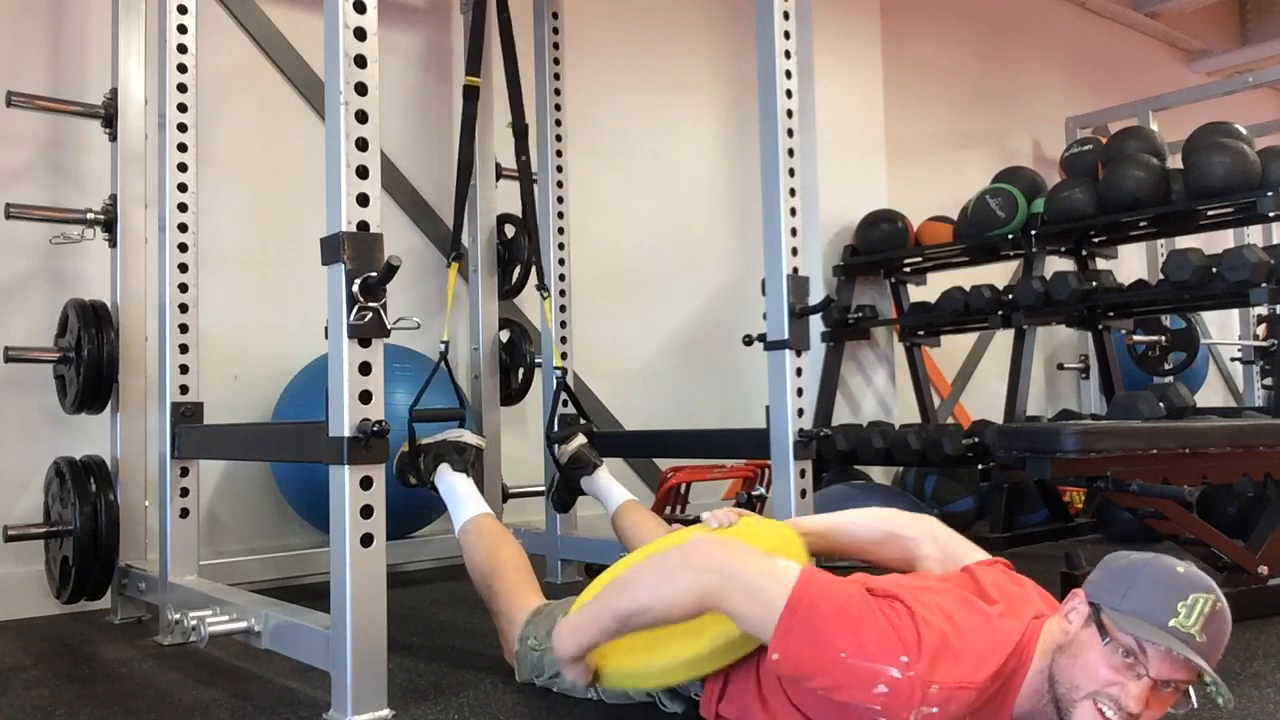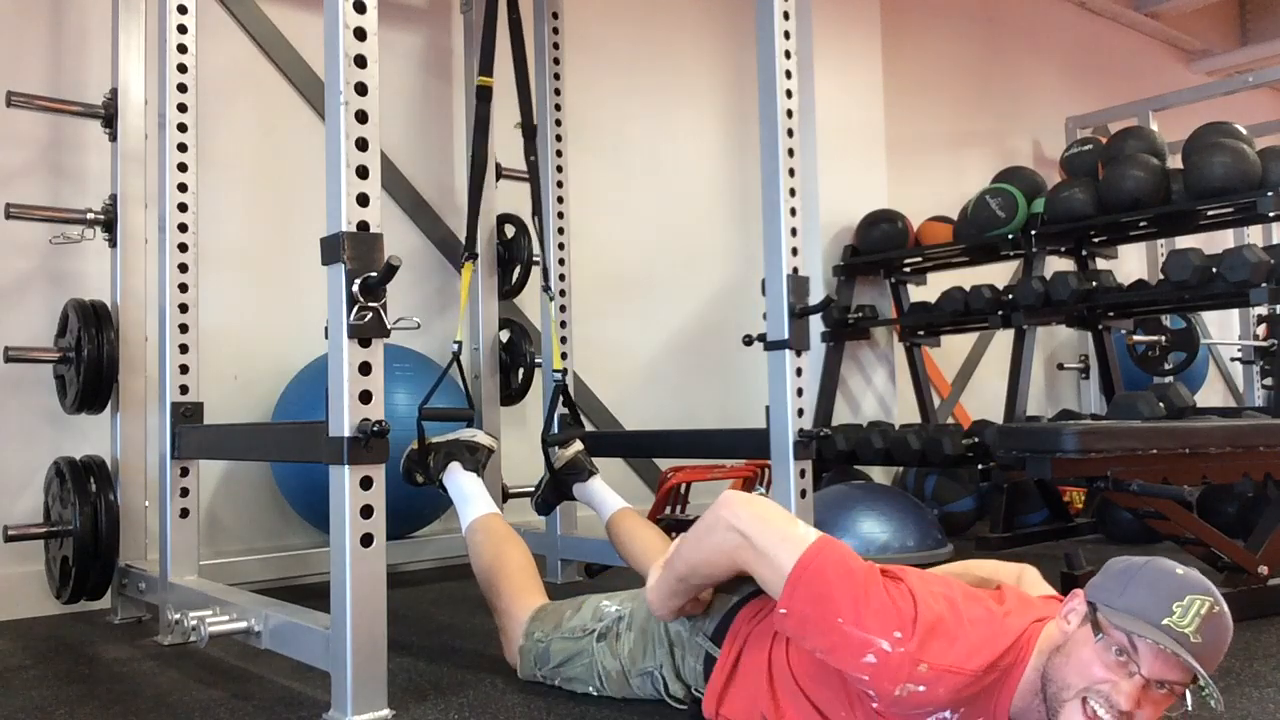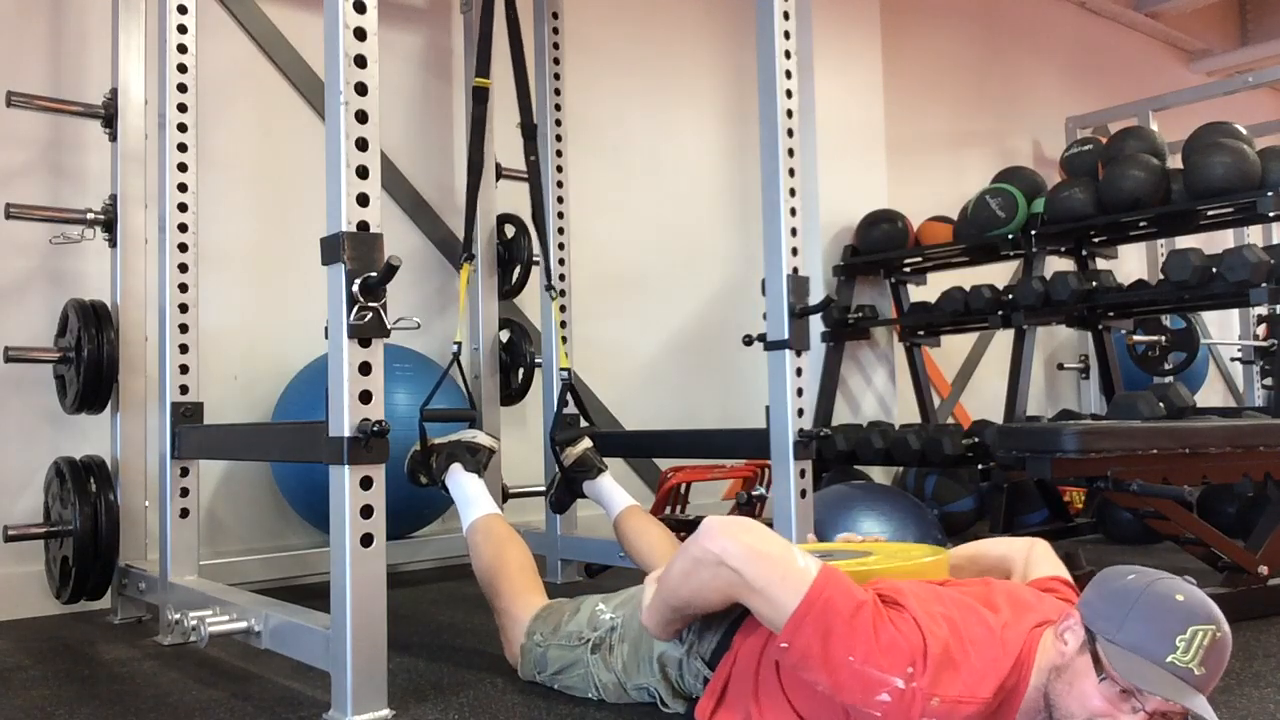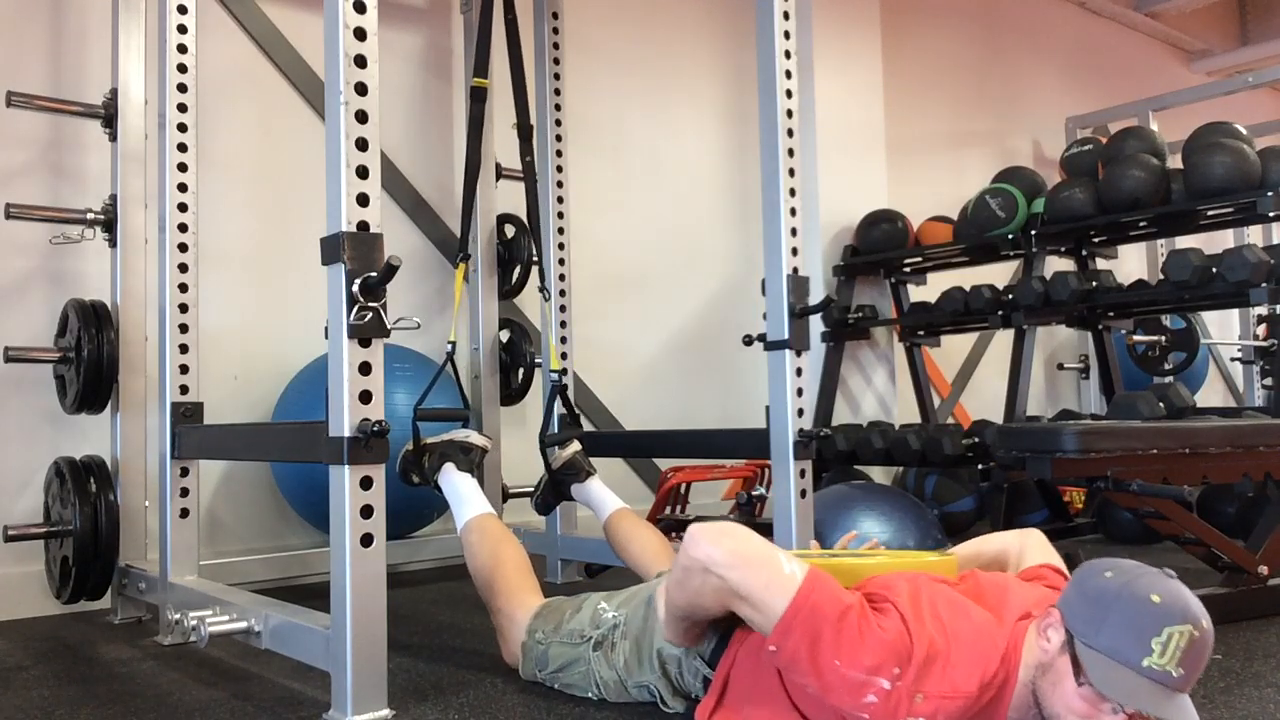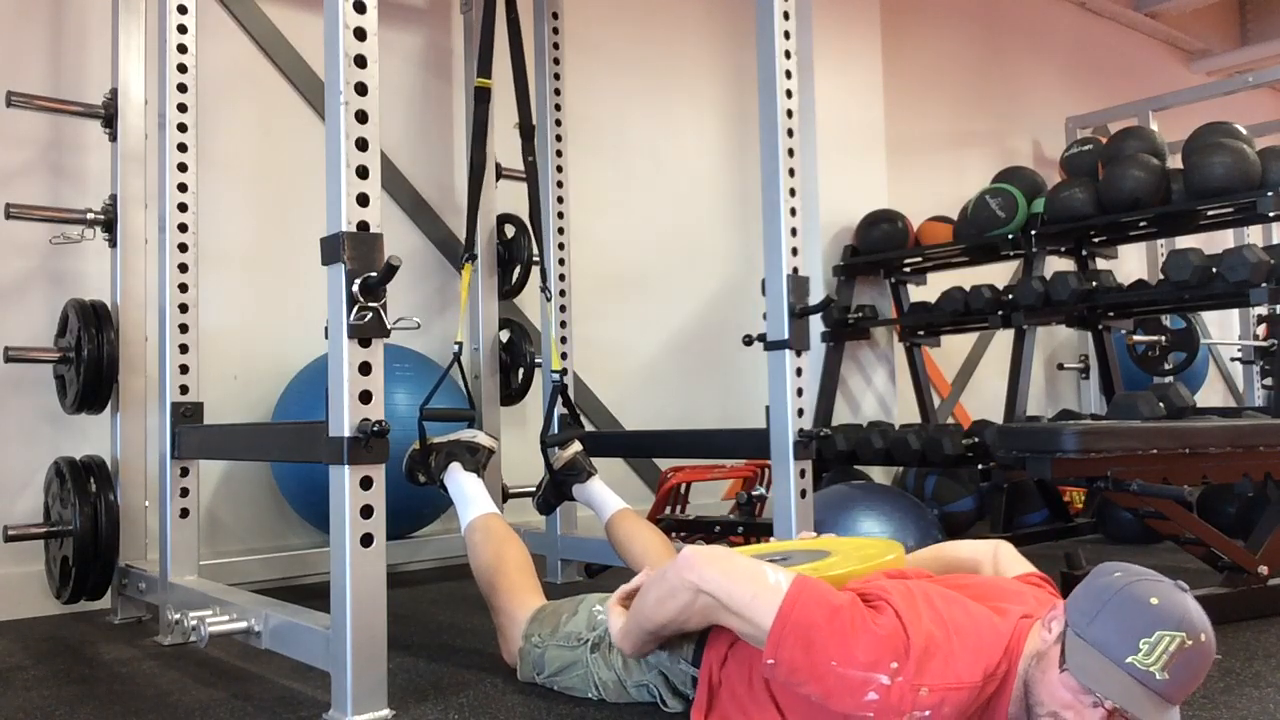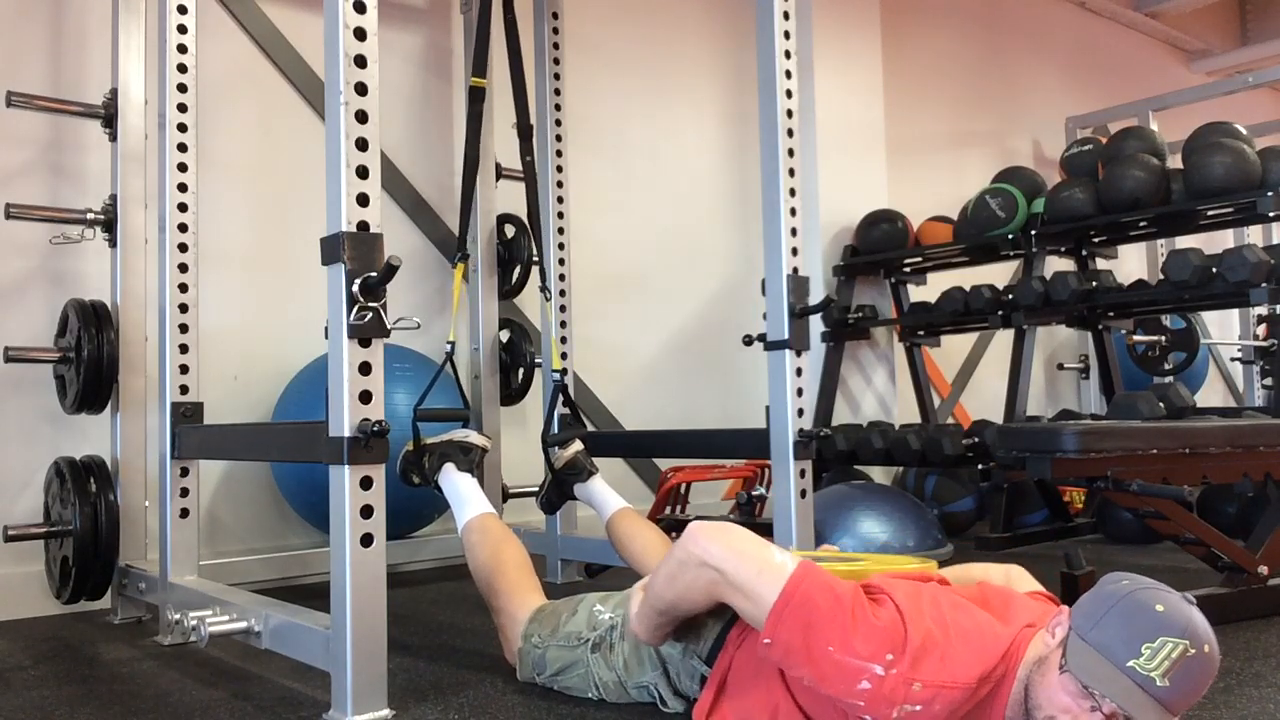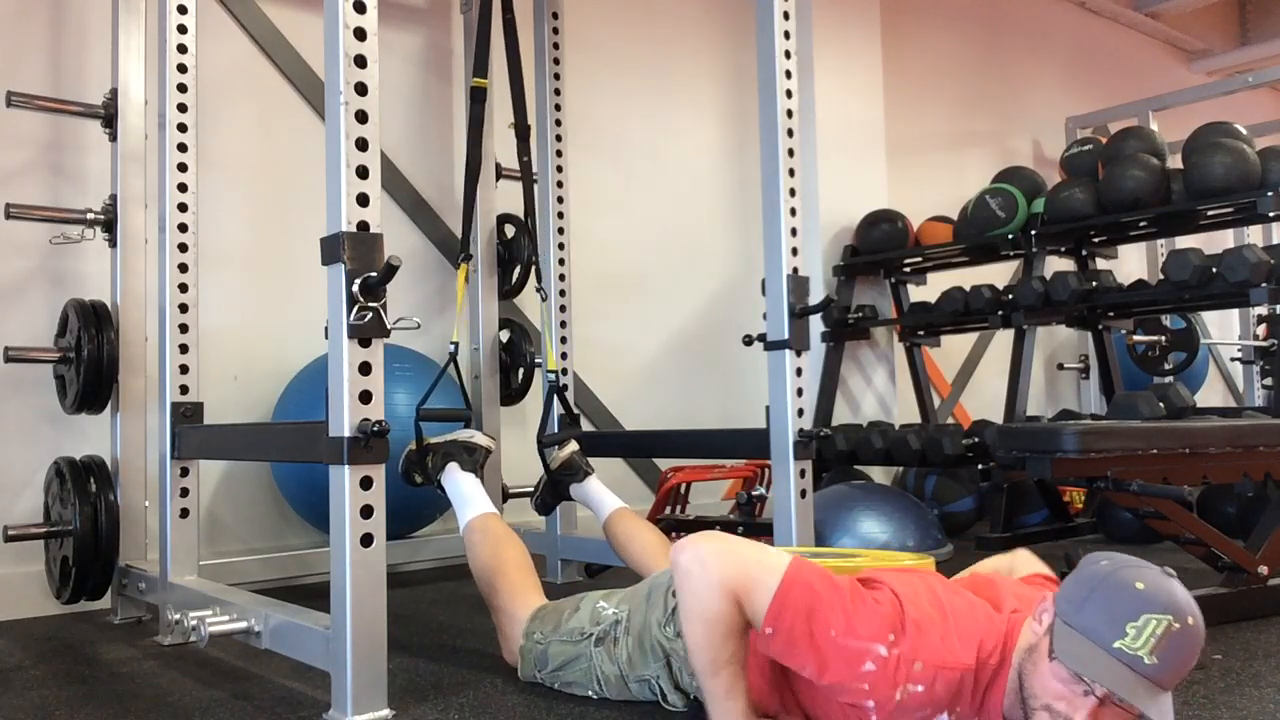
dt=0.7s
person 1, frame 1
left shoulder: (1034, 615)
left elbow: (913, 530)
right elbow: (712, 566)
left wrist: (786, 535)
right wrist: (575, 638)
left hip: (760, 602)
left knee: (669, 554)
right knee: (531, 636)
left ankle: (588, 467)
right ankle: (453, 473)
person 1, frame 2
left shoulder: (1059, 636)
right shoulder: (920, 648)
left elbow: (1018, 573)
right elbow: (743, 517)
right wrist: (668, 597)
left hip: (773, 618)
right hip: (715, 637)
left knee: (678, 574)
right knee: (530, 636)
left ankle: (581, 478)
right ankle: (461, 472)
person 1, frame 3
left shoulder: (1062, 619)
left elbow: (1030, 548)
right elbow: (727, 543)
right wrist: (662, 612)
left hip: (771, 622)
left knee: (682, 569)
right knee: (528, 636)
left ankle: (590, 471)
right ankle: (463, 473)
person 1, frame 4
left shoulder: (1056, 613)
left elbow: (1028, 542)
right elbow: (715, 550)
right wrist: (679, 625)
left hip: (768, 612)
right hip: (707, 652)
left knee: (666, 571)
right knee: (528, 638)
left ankle: (579, 477)
right ankle: (458, 474)
person 1, frame 5
left shoulder: (1040, 608)
left elbow: (995, 551)
right elbow: (706, 575)
right wrist: (634, 633)
left hip: (771, 592)
right hip: (692, 650)
right knee: (527, 638)
left ankle: (583, 477)
right ankle: (461, 473)
person 1, frame 6
left shoulder: (1046, 625)
left elbow: (1011, 575)
right elbow: (715, 547)
right wrist: (648, 615)
left hip: (765, 613)
right hip: (699, 652)
left knee: (675, 577)
right knee: (530, 638)
left ankle: (582, 476)
right ankle: (458, 473)
person 1, frame 7
left shoulder: (1052, 612)
right shoulder: (904, 651)
left elbow: (1013, 561)
right elbow: (703, 559)
left hip: (762, 594)
right hip: (684, 637)
left knee: (658, 564)
right knee: (528, 637)
left ankle: (575, 475)
right ankle: (459, 474)
